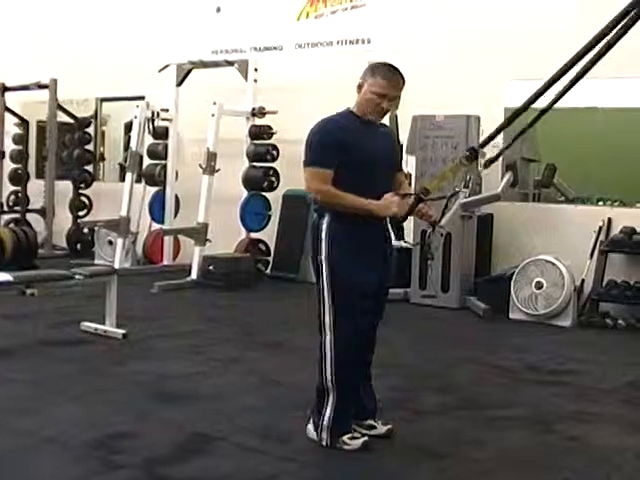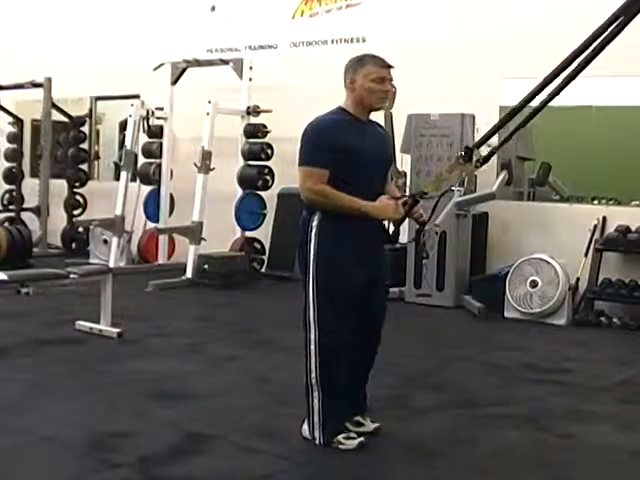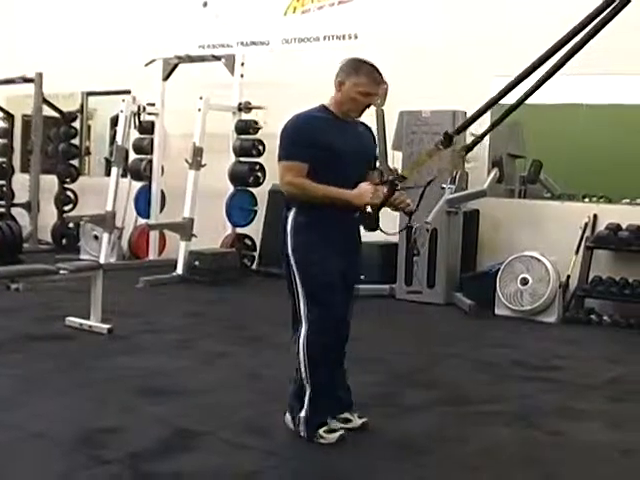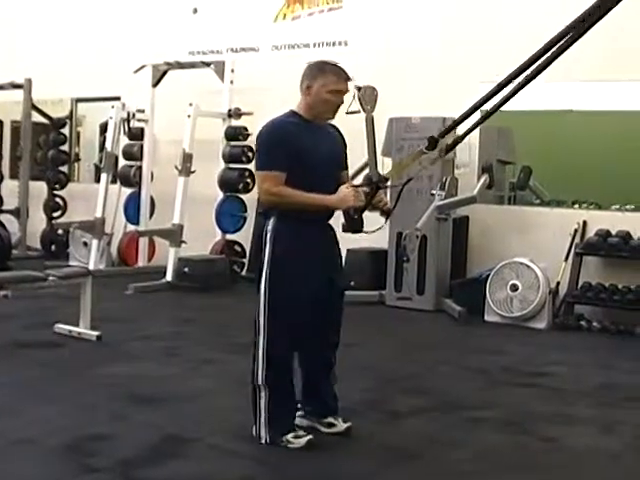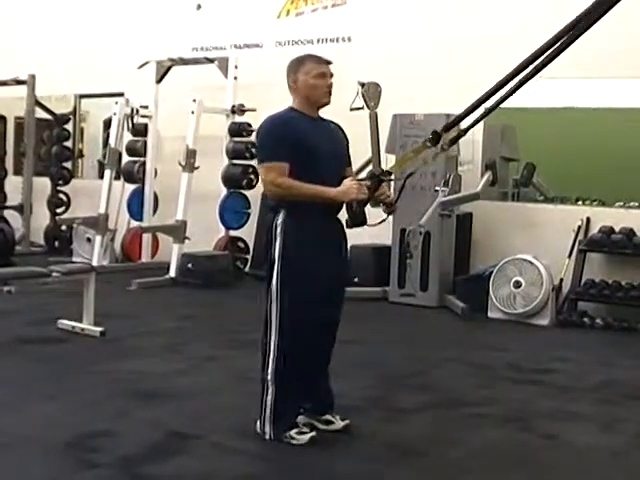
dt=0.4s
person 1, frame 1
left shoulder: (388, 136)
right shoulder: (330, 131)
left elbow: (397, 182)
right elbow: (318, 188)
left wrist: (413, 204)
right wrist: (377, 207)
left hip: (375, 240)
right hip: (340, 239)
left knee: (365, 331)
right knee: (341, 332)
left ankle: (361, 411)
right ankle: (329, 423)
person 1, frame 2
left shoulder: (380, 135)
right shoulder: (324, 129)
right elbow: (311, 189)
left wrist: (401, 204)
right wrist: (371, 208)
left hip: (369, 241)
right hip: (330, 241)
left knee: (368, 329)
right knee: (328, 334)
left ankle: (352, 409)
right ankle: (323, 423)
person 1, frame 3
left shoulder: (364, 134)
right shoulder: (304, 126)
left elbow: (368, 182)
right elbow: (290, 182)
left wrist: (390, 198)
right wrist: (350, 196)
left hip: (346, 233)
right hip: (309, 232)
left knee: (337, 323)
right knee: (317, 323)
left ankle: (334, 403)
right ankle: (307, 413)
person 1, frame 4
left shoulder: (333, 136)
right shoulder: (278, 132)
right elbow: (269, 192)
left wrist: (366, 197)
right wrist: (331, 200)
left hip: (323, 238)
right hip: (287, 240)
left knee: (325, 329)
right knee: (280, 334)
left ankle: (318, 409)
right ankle: (274, 422)
person 1, frame 5
left shoulder: (334, 131)
right shoulder: (278, 127)
left elbow: (345, 179)
right elbow: (274, 184)
left wrist: (370, 191)
right wrist: (335, 193)
left hip: (331, 232)
right hip: (296, 233)
left knee: (323, 324)
right knee: (288, 327)
left ankle: (316, 406)
right ankle: (277, 418)
